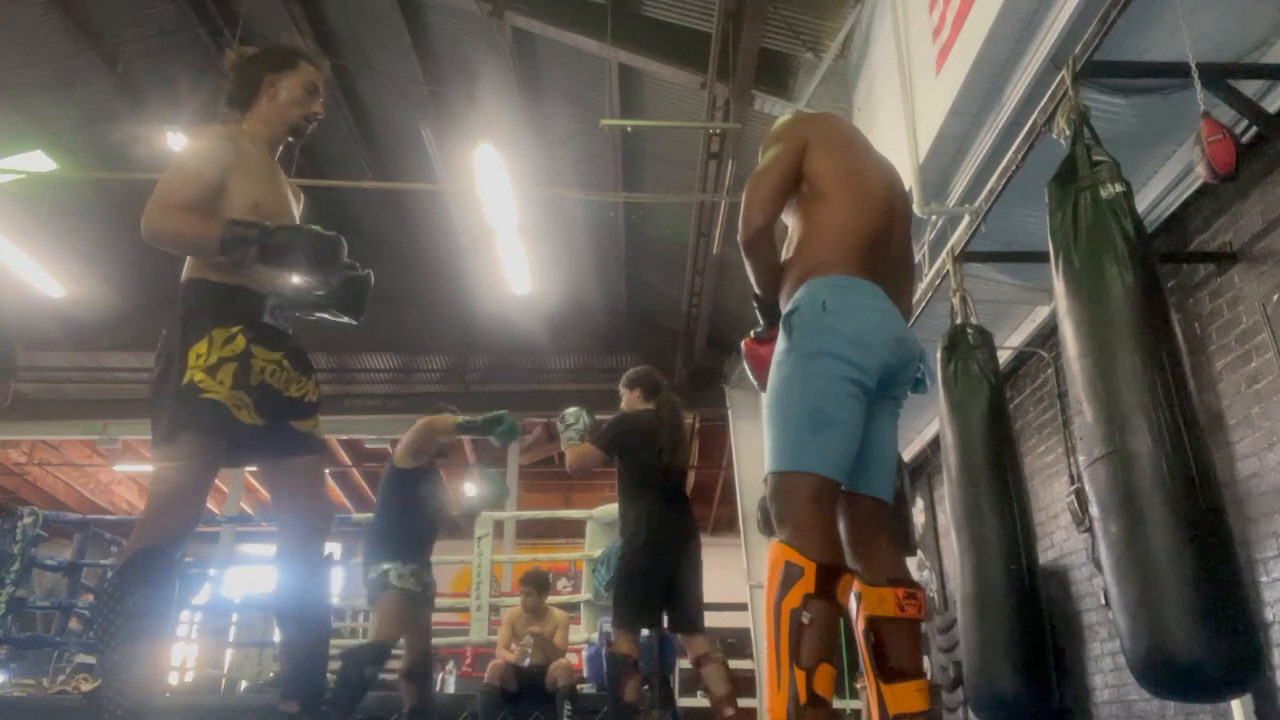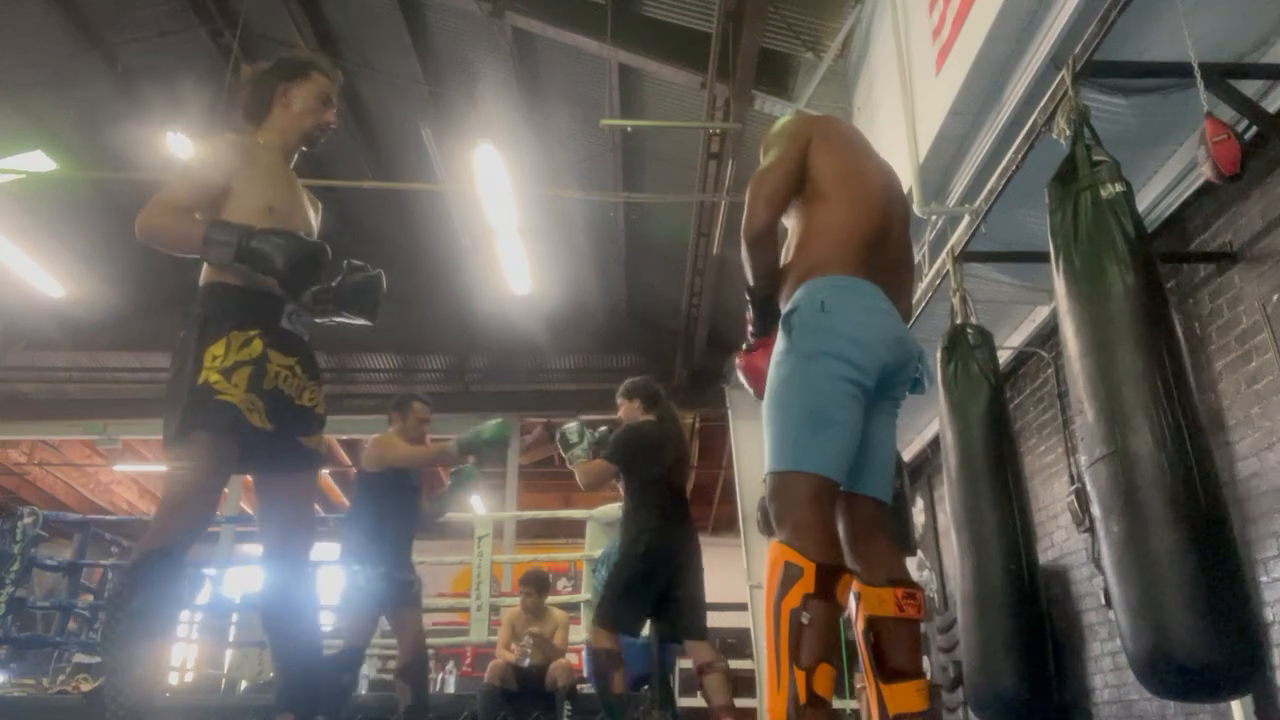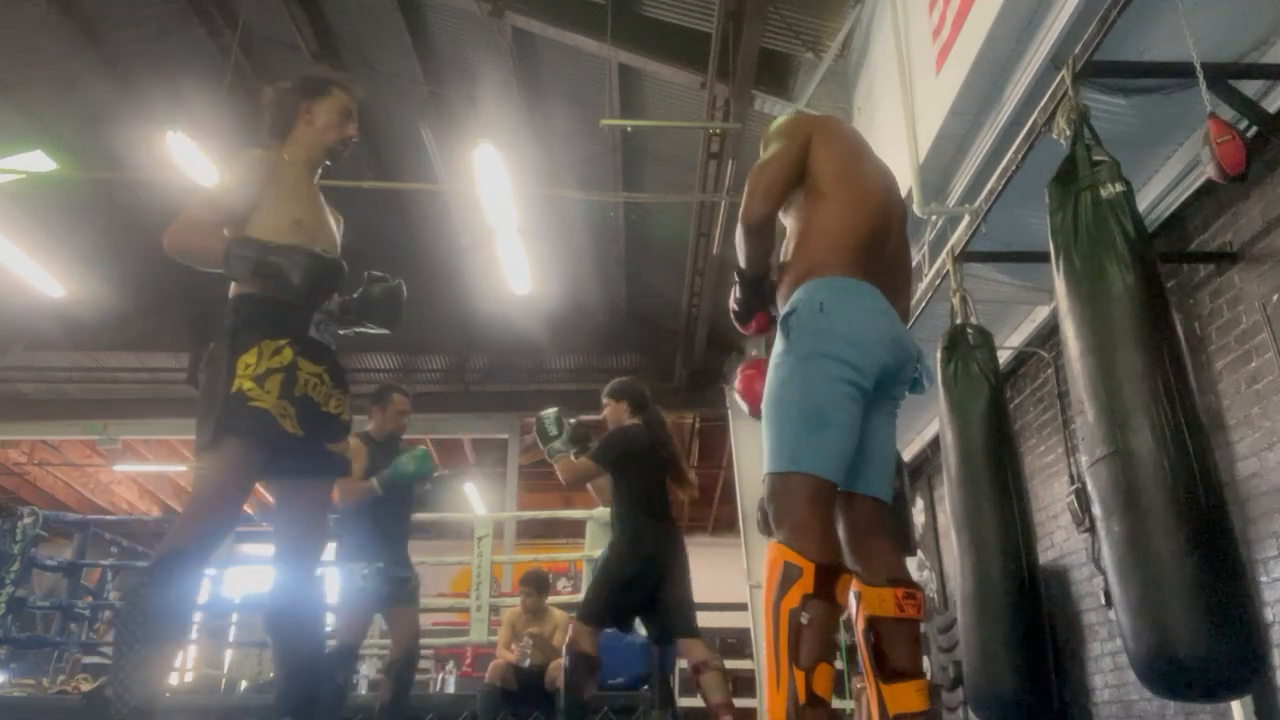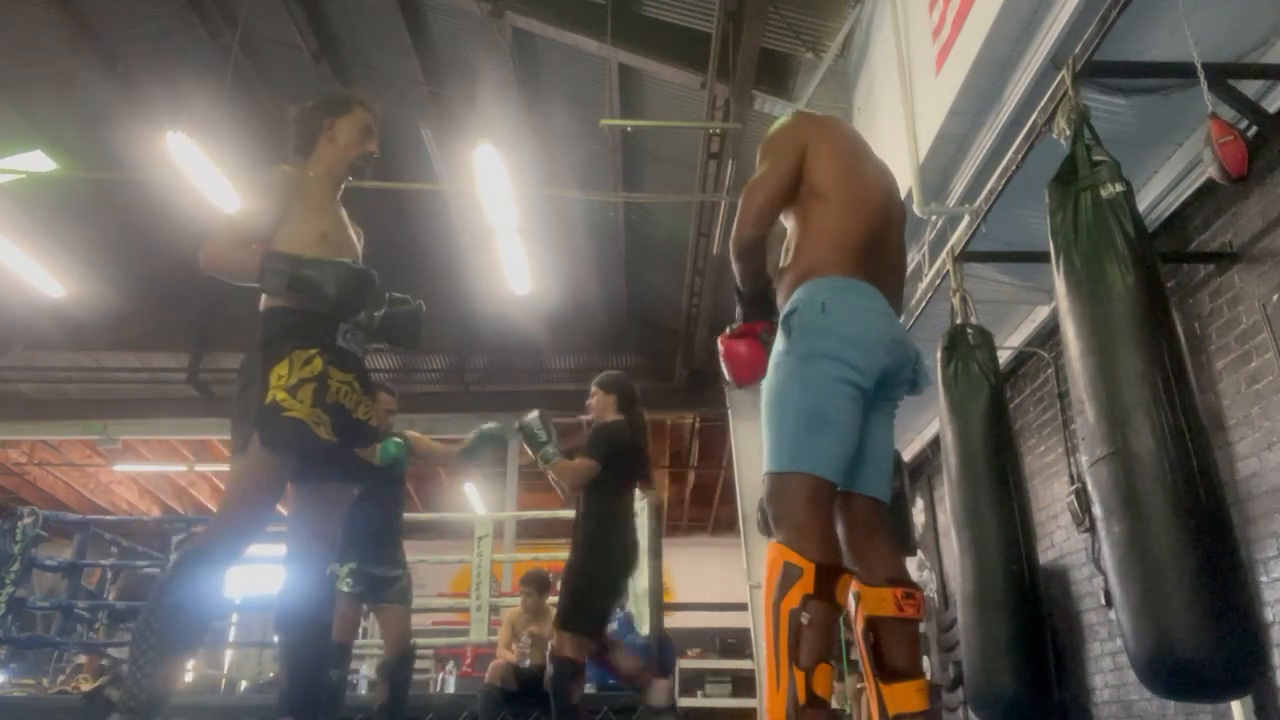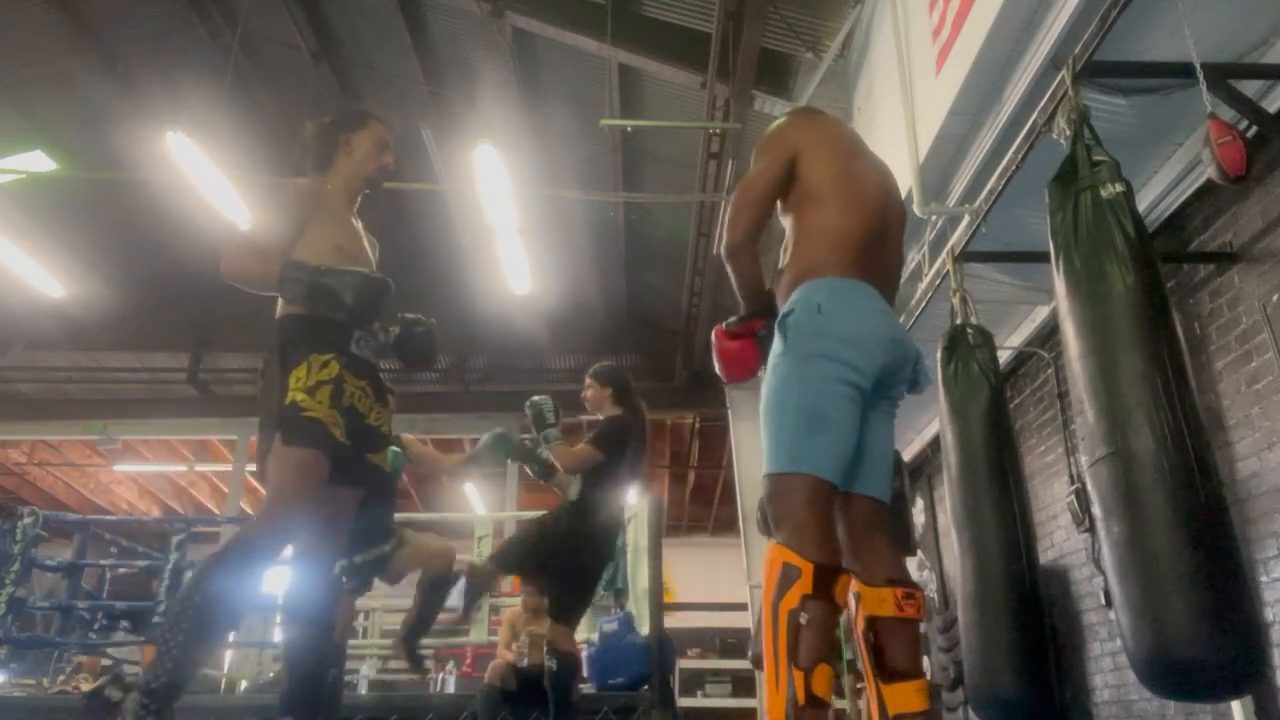
dt=0.2s
person 1, frame 1
left shoulder: (285, 187)
right shoulder: (218, 145)
right elbow: (159, 222)
left wrist: (322, 295)
right wrist: (273, 242)
left hip: (273, 350)
right hip: (214, 338)
left knee: (307, 522)
right knee: (172, 516)
person 1, frame 2
left shoulder: (304, 199)
right shoulder: (232, 153)
right elbow: (152, 221)
left wrist: (338, 298)
right wrist: (250, 244)
left hip: (288, 359)
right hip: (231, 343)
left knee: (292, 544)
right knee: (184, 516)
person 1, frame 3
left shoulder: (326, 212)
right shoulder: (260, 169)
right elbow: (180, 238)
left wrist: (359, 308)
right wrist: (268, 261)
left hip: (315, 369)
right hip: (260, 353)
left knee: (302, 547)
right knee: (207, 519)
person 1, frame 4
left shoulder: (346, 223)
right shoulder: (290, 185)
right elbow: (216, 254)
left wrist: (383, 324)
right wrist: (303, 274)
left hip: (342, 377)
right hip: (293, 362)
left knee: (317, 551)
right knee: (240, 519)
person 1, frame 5
left shoulder: (364, 238)
right shoulder: (307, 197)
right elbow: (235, 261)
left wrist: (396, 337)
right wrist: (321, 283)
left hip: (357, 381)
right hip: (310, 364)
left knee: (324, 552)
right knee: (283, 517)
person 2, frame 1
left shoulder: (803, 129)
right shoulder: (888, 179)
left elbow: (754, 224)
left wrist: (771, 307)
left hip: (831, 316)
right hip: (886, 331)
left knee: (799, 508)
right knee: (867, 530)
person 2, frame 2
left shoulder: (803, 129)
right shoulder: (885, 178)
left elbow: (757, 224)
left wrist: (763, 305)
left hip: (831, 315)
right hip: (885, 330)
left knee: (798, 507)
right knee: (867, 531)
person 2, frame 3
left shoulder: (801, 128)
right shoulder: (881, 179)
left elbow: (756, 213)
left wrist: (752, 287)
left hip: (829, 316)
right hip: (883, 332)
left knee: (797, 507)
right knee: (866, 530)
person 2, frame 4
left shoulder: (802, 129)
right shoulder: (880, 179)
left elbow: (748, 230)
left wrist: (755, 303)
right wrist: (776, 338)
left hip: (829, 318)
right hip: (882, 332)
left knee: (797, 507)
right knee: (864, 528)
person 2, frame 5
left shoulder: (796, 130)
right shoulder: (881, 178)
left elbow: (737, 237)
left wrist: (757, 313)
right wrist: (777, 323)
left hip: (827, 317)
right hip: (880, 330)
left knee: (796, 507)
right knee: (864, 528)
person 3, frame 1
left shoulder: (626, 423)
right shoulder: (673, 427)
left elbow: (575, 463)
left wrist: (570, 431)
left hip: (647, 538)
right hip: (683, 536)
left knee: (624, 632)
right knee: (692, 632)
person 3, frame 2
left shoulder: (632, 434)
right shoulder: (672, 438)
left elbow: (589, 480)
left wrist: (574, 448)
right wrist: (605, 453)
left hip: (647, 546)
right hip: (682, 546)
left knee: (603, 632)
right knee: (696, 639)
person 3, frame 3
left shoulder: (621, 438)
right shoulder: (658, 440)
left elbow: (571, 477)
left wrist: (554, 443)
left hip: (635, 548)
right hip: (667, 548)
left knee: (585, 629)
right knee: (687, 638)
person 3, frame 4
left shoulder: (606, 434)
right shoulder: (628, 436)
left elbow: (572, 478)
left wrist: (542, 445)
left hip: (599, 545)
right hip: (617, 546)
left knee: (567, 635)
right knee: (587, 635)
person 3, frame 5
left shoulder: (617, 427)
right shoulder: (621, 429)
left elbow: (571, 463)
right elbow: (578, 471)
left wrist: (547, 429)
right wrist: (538, 460)
left hip: (589, 532)
right hip: (577, 526)
left knee: (560, 628)
right knee: (494, 564)
person 4, frame 1
left shoulder: (433, 474)
right shoulder: (416, 449)
left elbow: (446, 520)
right elbow: (429, 424)
right wrist: (480, 423)
left hip: (417, 564)
right hip: (389, 559)
left knee: (420, 651)
right knee: (384, 639)
person 4, frame 2
left shoulder: (411, 466)
right shoulder: (382, 445)
left elbow: (427, 513)
right elbow: (426, 457)
left wrist: (456, 487)
right wrist: (473, 442)
left hip: (398, 564)
right hip: (367, 563)
left knee: (414, 650)
right knee: (354, 646)
person 4, frame 3
left shoulder: (401, 451)
right shoulder: (356, 447)
left elbow: (406, 506)
right elbow: (347, 497)
left wrist: (420, 479)
right wrist: (390, 478)
left hip: (396, 559)
right hip: (362, 560)
left knee: (407, 648)
right knee: (349, 645)
person 4, frame 4
left shoulder: (403, 443)
left elbow: (455, 454)
left wrist: (480, 438)
left hip: (387, 559)
right hip: (347, 560)
left knee: (400, 646)
right knee: (337, 646)
person 4, frame 5
left shoulder: (398, 444)
left elbow: (445, 465)
left hip: (385, 540)
right hip: (347, 548)
left knee: (442, 555)
right knee: (333, 643)
left ankle: (411, 634)
